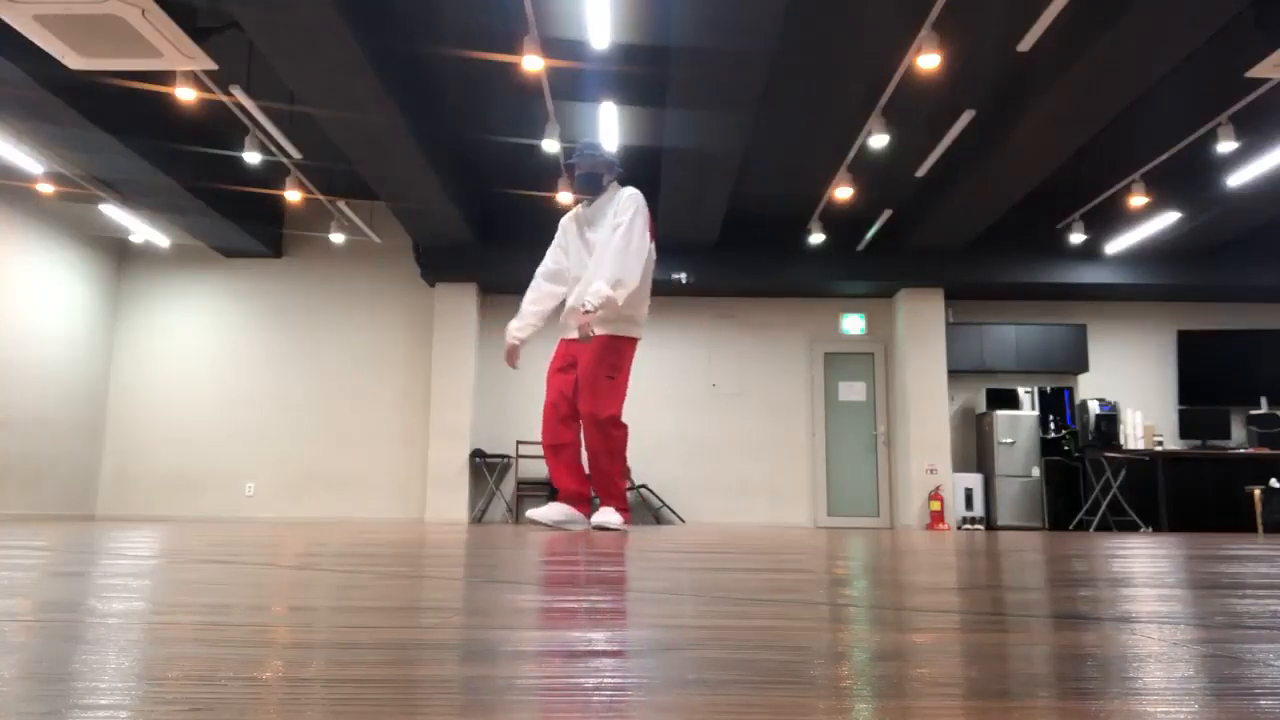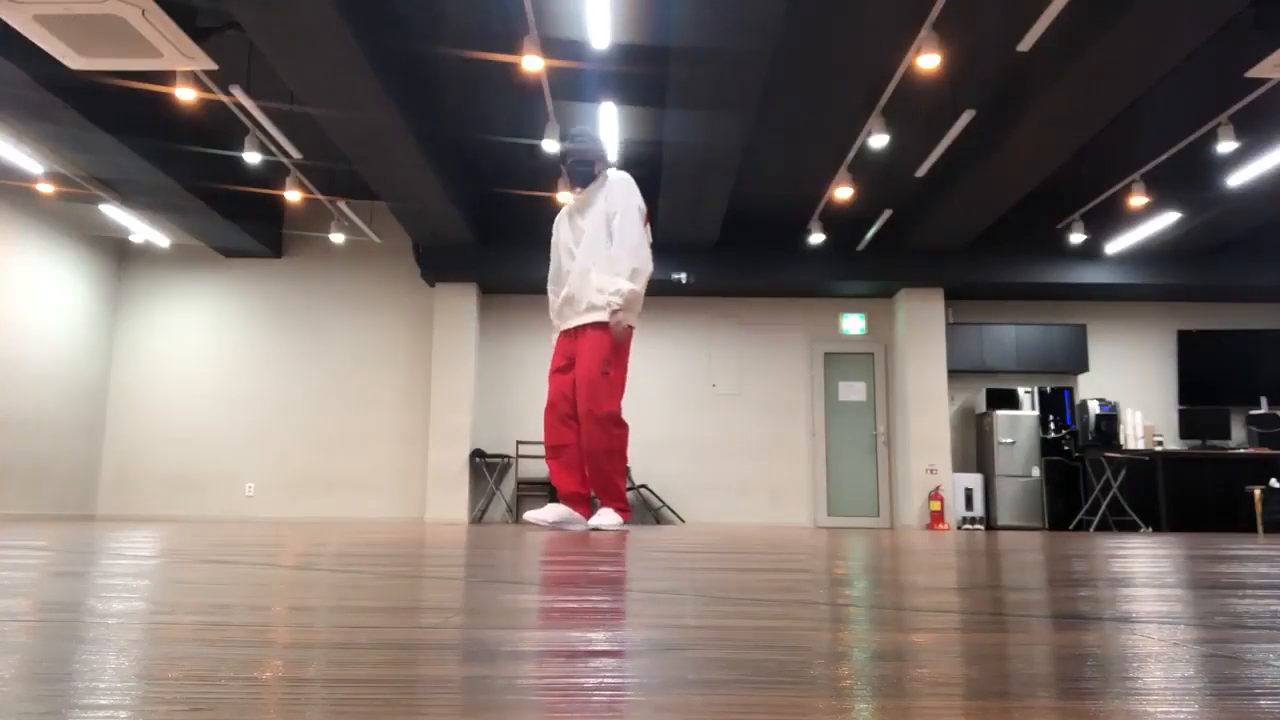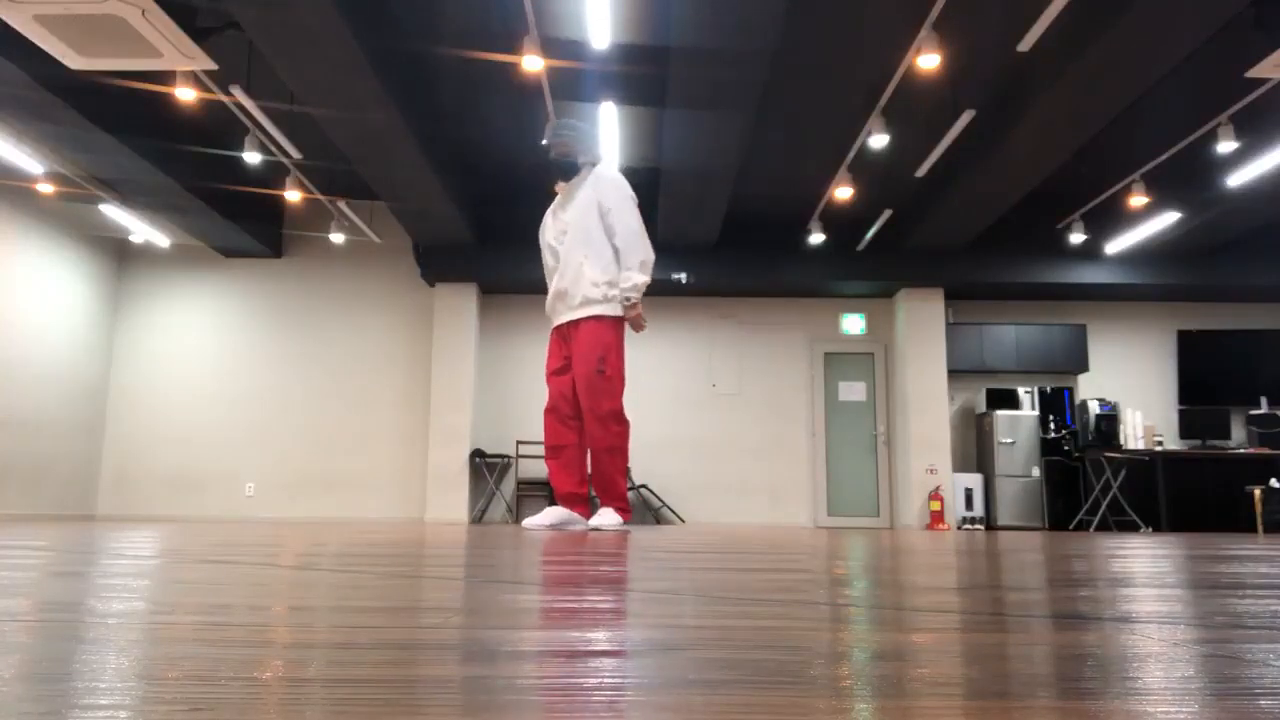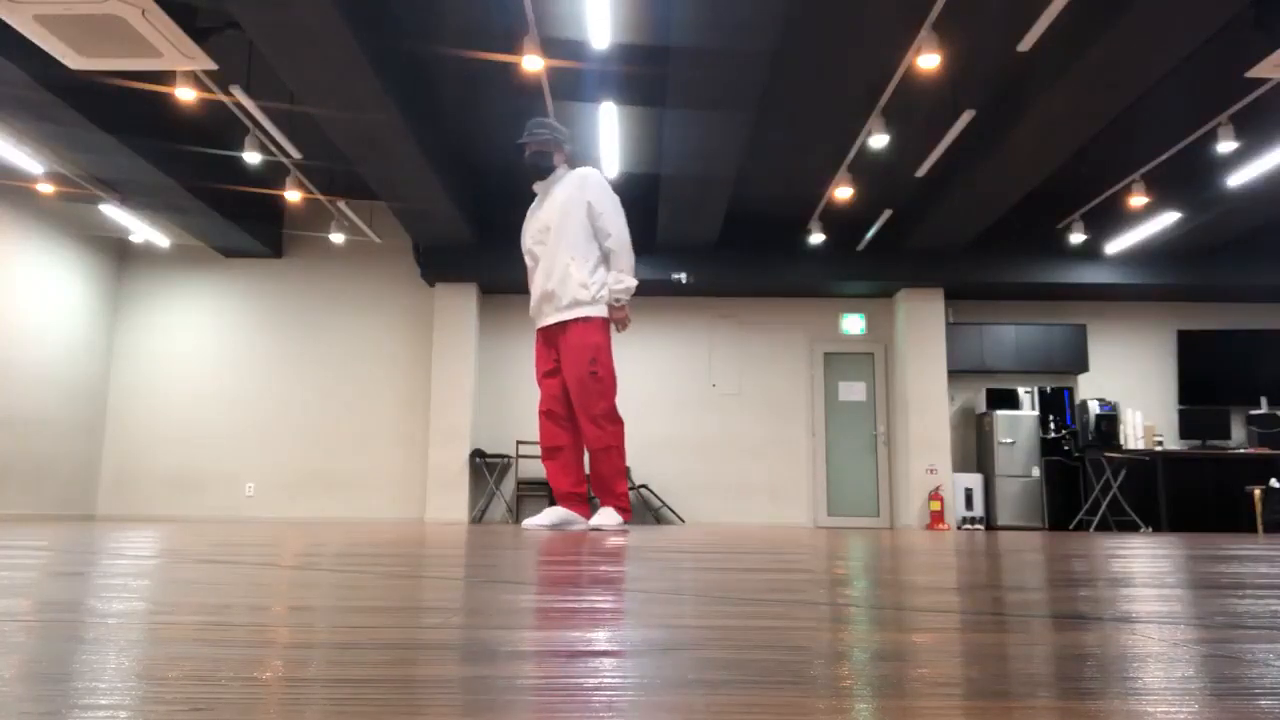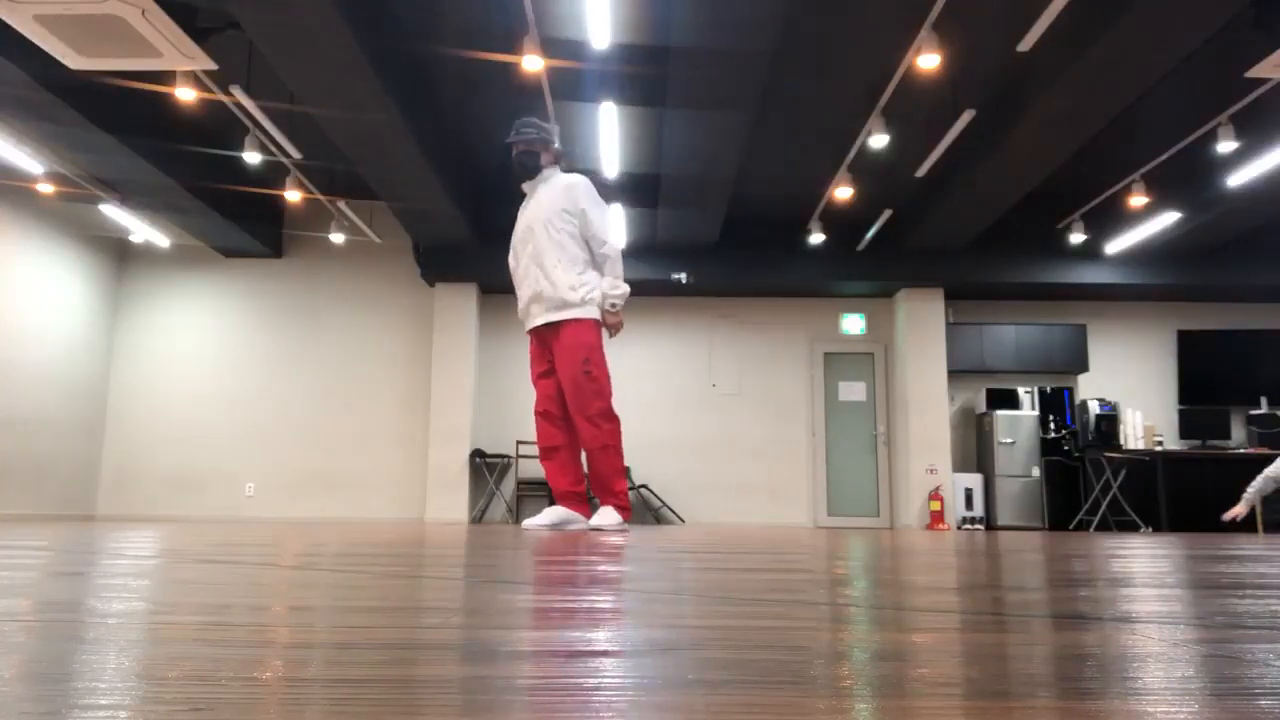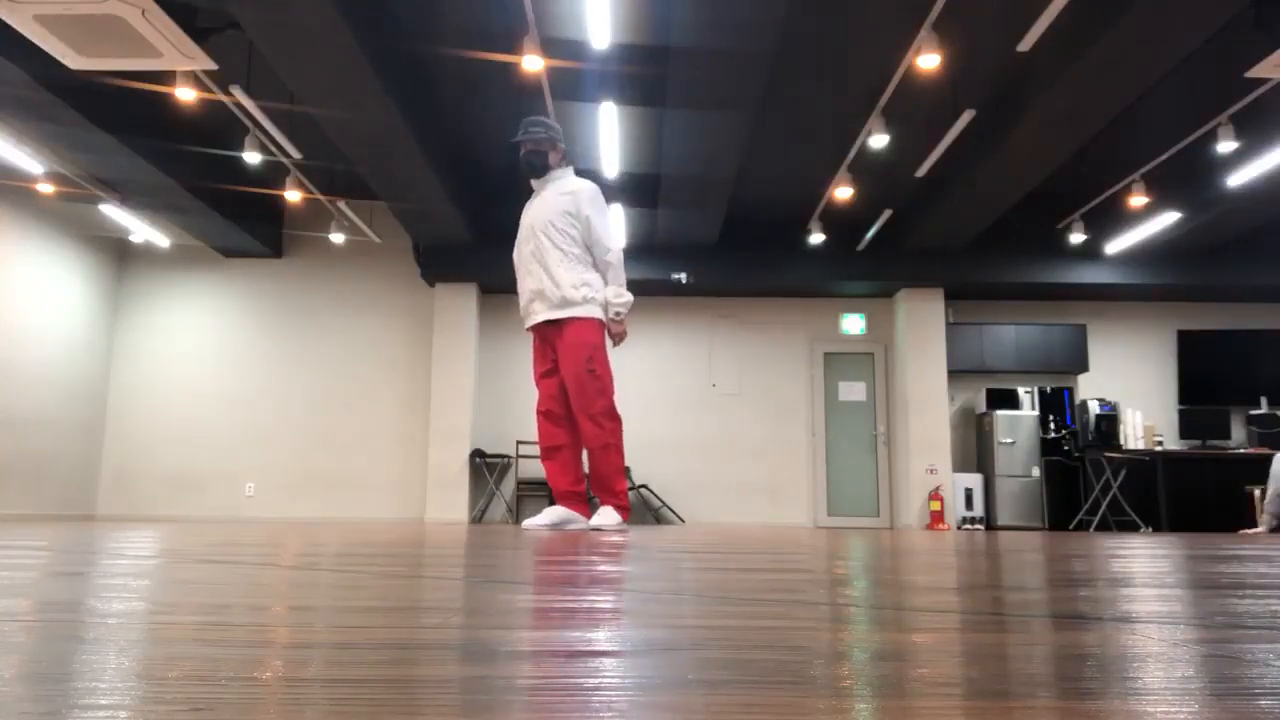
dt=0.4s
person 1, frame 1
left shoulder: (629, 201)
right shoulder: (571, 221)
left elbow: (621, 262)
right elbow: (549, 279)
left wrist: (592, 305)
right wrist: (517, 331)
left hip: (614, 328)
right hip: (573, 332)
left knee: (599, 415)
right knee: (558, 417)
left ankle: (612, 505)
right ankle: (572, 502)
person 1, frame 2
left shoulder: (619, 185)
right shoulder: (565, 216)
left elbow: (631, 250)
left wrist: (619, 304)
right wrist: (559, 326)
left hip: (607, 320)
right hip: (570, 324)
left knee: (598, 411)
right knee: (560, 414)
left ankle: (613, 506)
right ankle: (573, 503)
person 1, frame 3
left shoulder: (605, 181)
right shoulder: (554, 210)
left elbow: (631, 238)
left wrist: (631, 296)
right wrist: (558, 311)
left hip: (599, 311)
right hip: (563, 318)
left knee: (601, 409)
right knee: (560, 412)
left ankle: (614, 506)
right ankle: (571, 504)
person 1, frame 4
left shoulder: (585, 181)
right shoulder: (535, 208)
left elbow: (617, 238)
left wrist: (618, 296)
right wrist: (542, 310)
left hip: (584, 313)
right hip: (547, 319)
left knee: (595, 409)
right knee: (553, 413)
left ankle: (614, 506)
right ankle: (570, 504)
person 1, frame 5
left shoulder: (573, 187)
right shoulder: (526, 205)
left elbow: (605, 244)
left wrist: (612, 301)
right wrist: (530, 311)
left hip: (575, 314)
right hip: (539, 321)
left knee: (591, 408)
right knee: (550, 413)
left ankle: (613, 505)
right ankle: (570, 504)
person 1, frame 6
left shoulder: (580, 191)
right shoulder: (533, 203)
left elbow: (607, 252)
left wrist: (617, 310)
right wrist: (531, 312)
left hip: (578, 314)
right hip: (543, 320)
left knee: (594, 407)
right knee: (552, 412)
left ankle: (613, 504)
right ankle: (569, 504)
